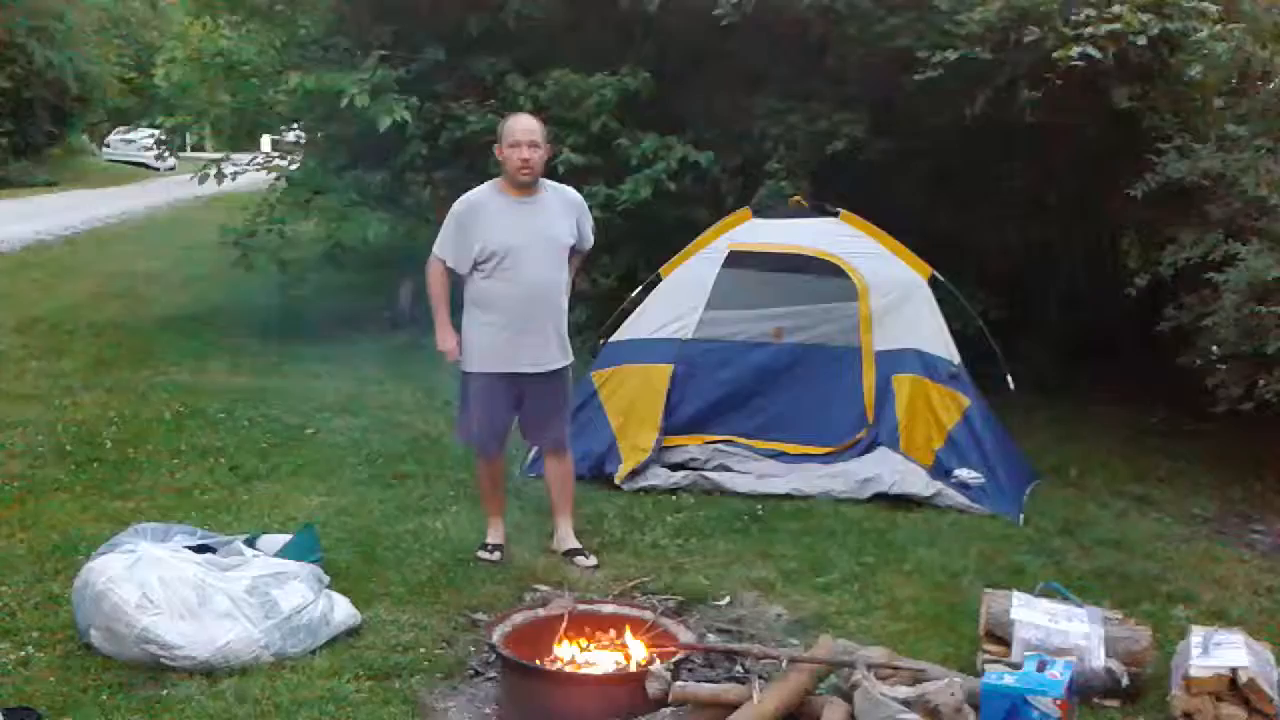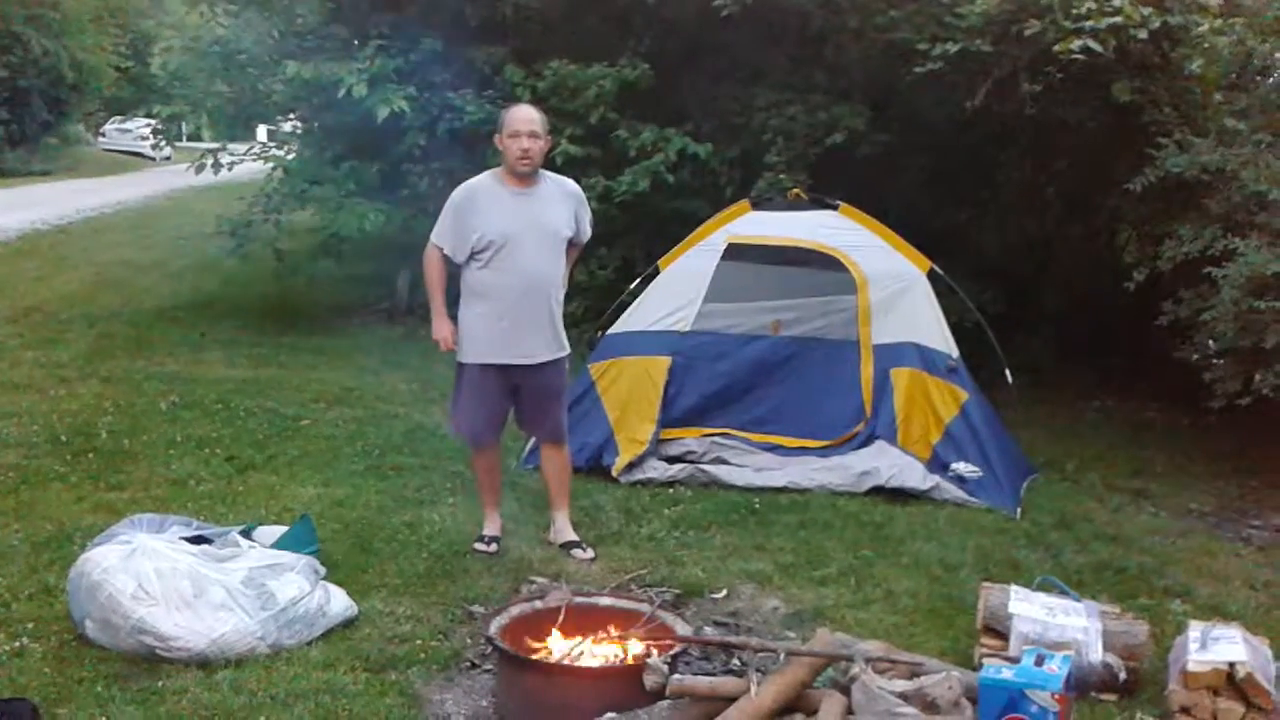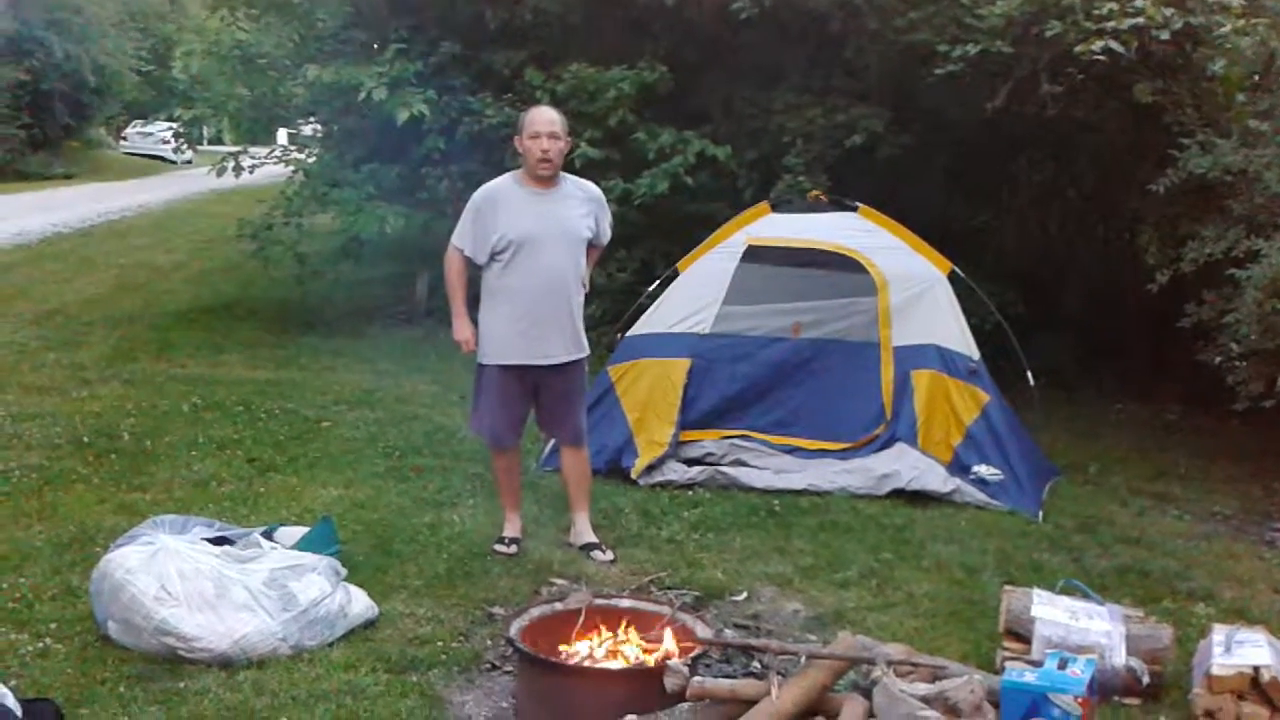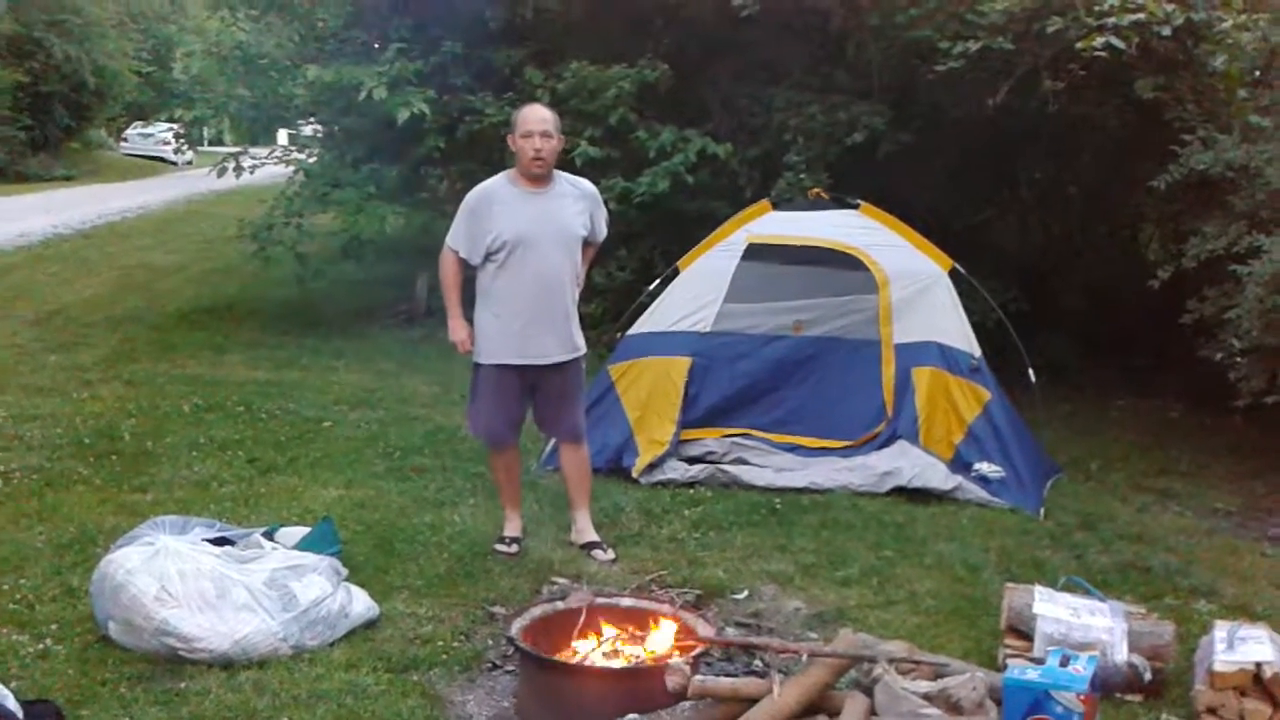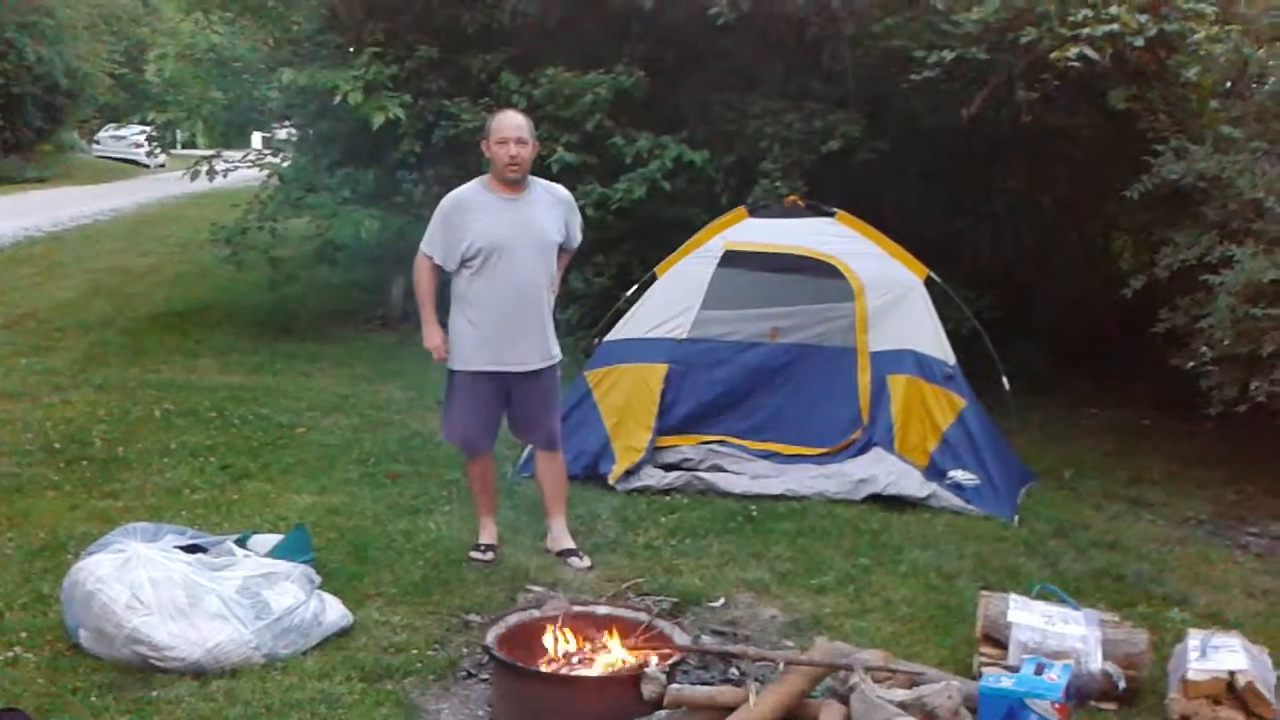
dt=0.7s
person 1, frame 1
left shoulder: (569, 202)
right shoulder: (472, 207)
right elbow: (437, 267)
right wrist: (444, 329)
left hip: (550, 353)
right hip: (489, 356)
left knee: (556, 444)
right knee: (488, 446)
left ankle: (564, 533)
right ankle: (495, 529)
person 1, frame 2
left shoulder: (568, 193)
right shoulder: (471, 195)
right elbow: (435, 253)
right wrist: (439, 316)
left hip: (546, 344)
right hip: (484, 346)
left knee: (554, 435)
right knee: (483, 438)
left ankle: (561, 524)
right ankle: (491, 521)
person 1, frame 3
left shoulder: (588, 196)
right shoulder: (491, 197)
right elbow: (456, 256)
right wrist: (460, 318)
left hip: (566, 345)
right hip: (504, 347)
left knee: (572, 436)
right knee: (503, 439)
left ankle: (581, 526)
right ankle: (511, 522)
person 1, frame 4
left shoulder: (583, 193)
right shoulder: (485, 197)
right elbow: (451, 257)
right wrist: (455, 319)
left hip: (563, 344)
right hip: (500, 347)
left knee: (572, 434)
right knee: (501, 438)
left ankle: (582, 525)
right ankle: (512, 521)
person 1, frame 5
left shoulder: (557, 199)
right shoulder: (460, 203)
right elbow: (426, 263)
right wrist: (430, 325)
left hip: (538, 351)
right hip: (476, 354)
left knee: (547, 440)
right knee: (476, 444)
left ankle: (558, 532)
right ankle: (487, 528)
